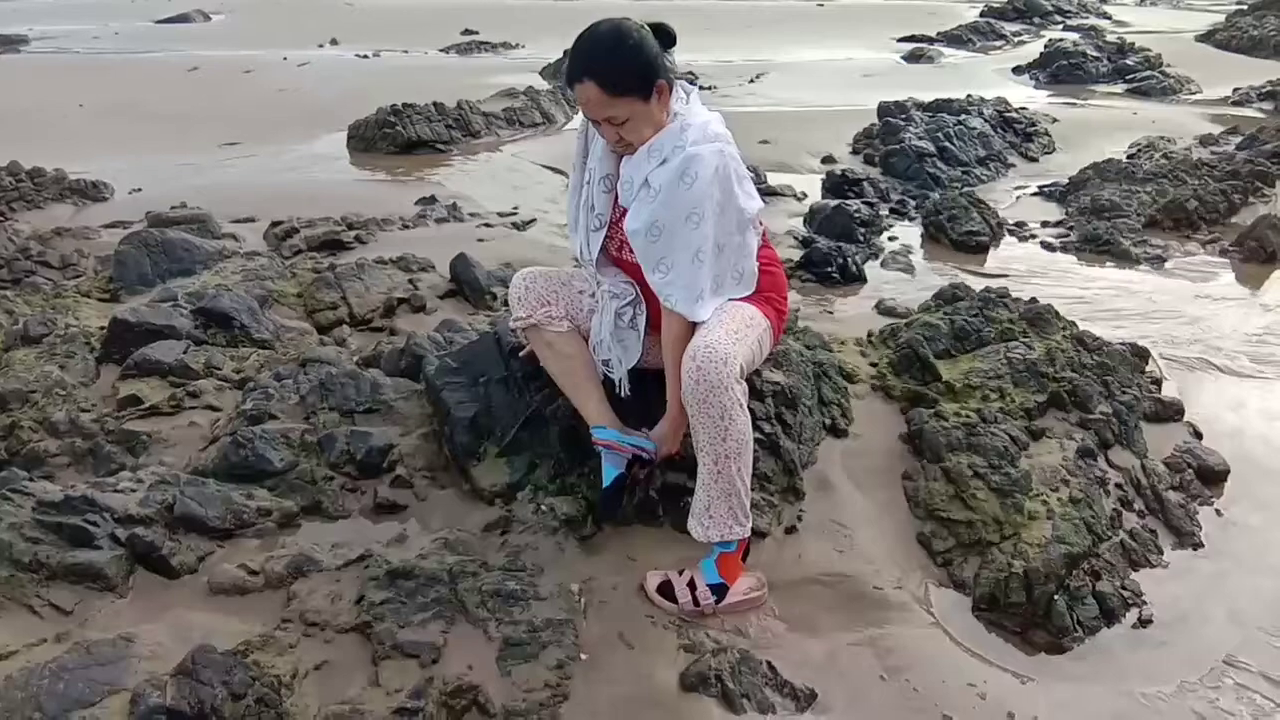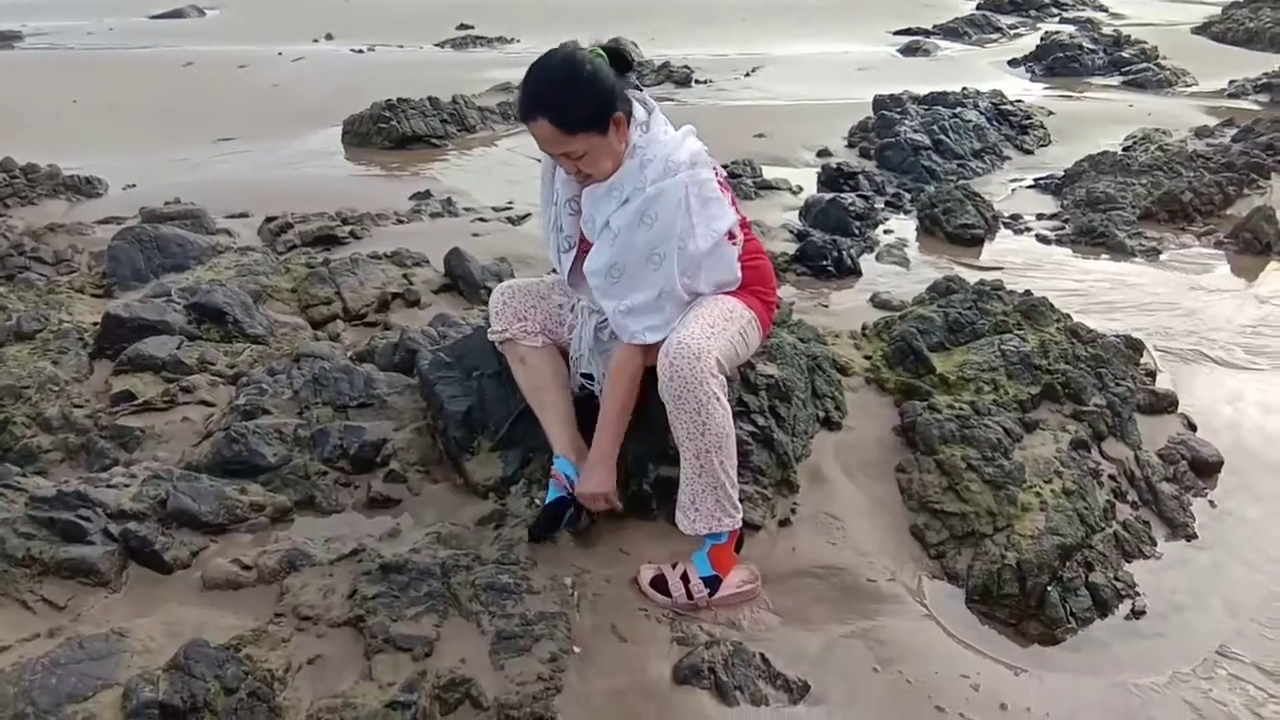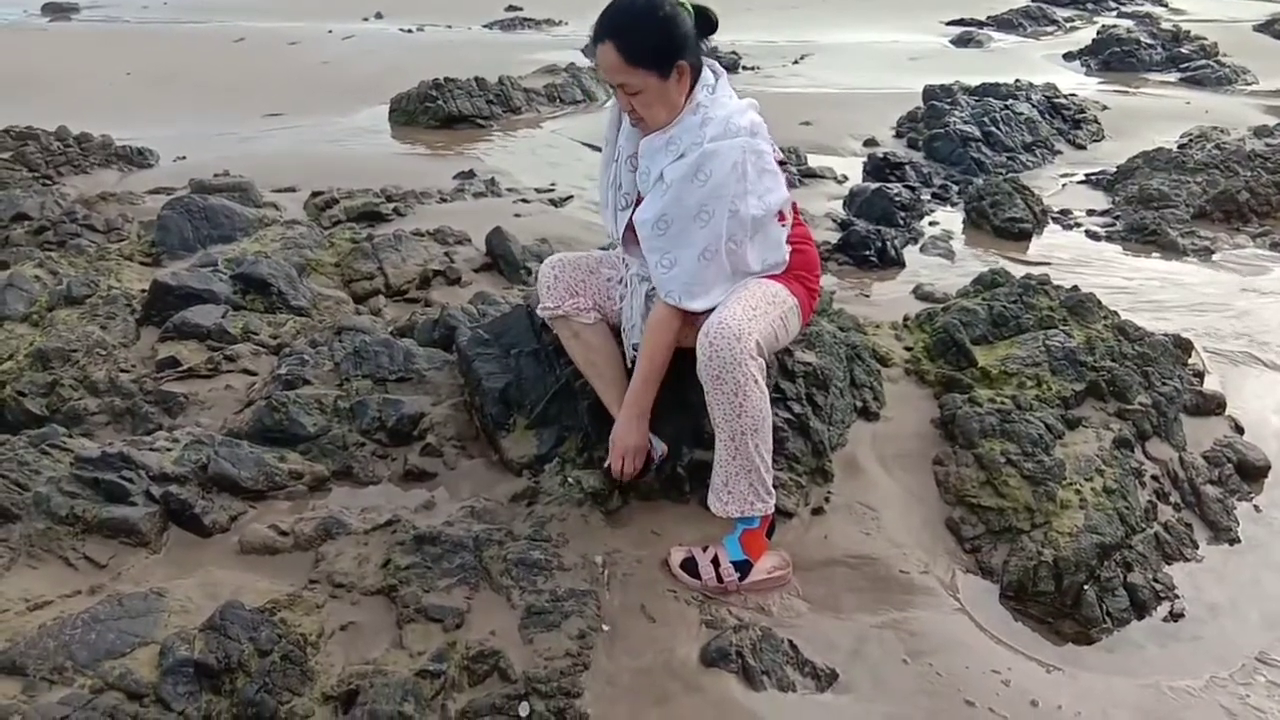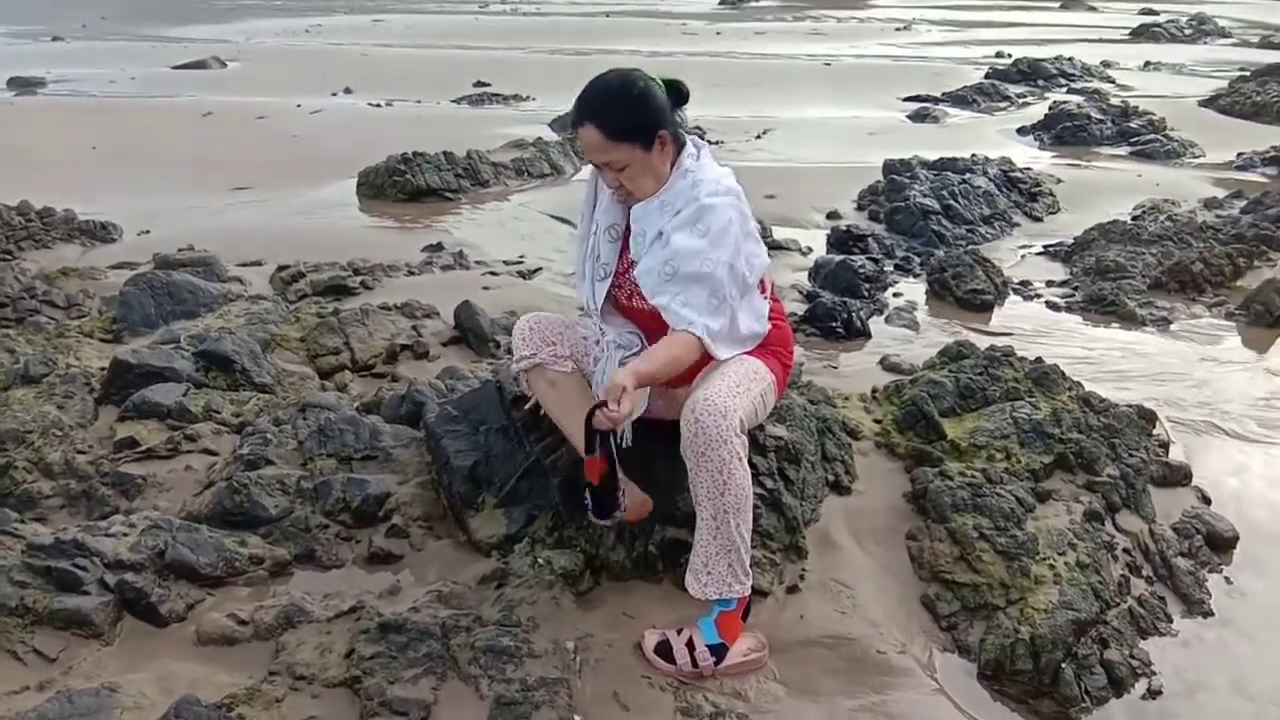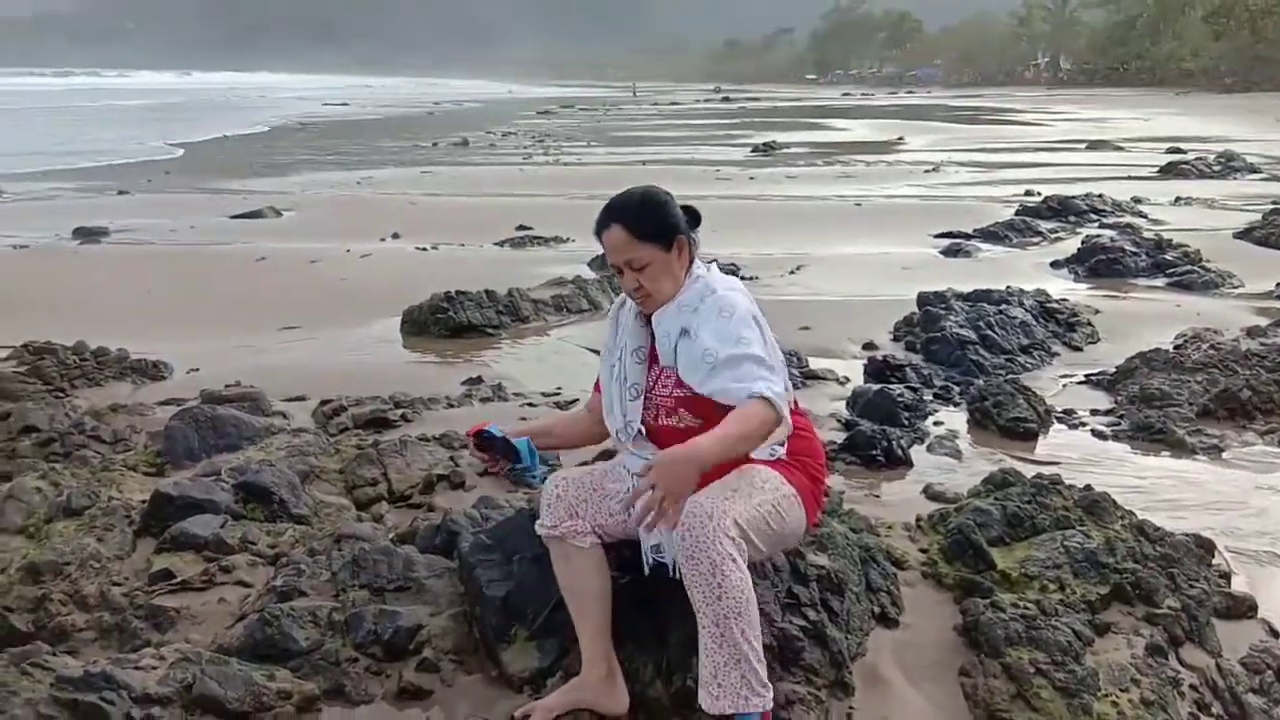
dt=1s
person 1, frame 1
left shoulder: (699, 160)
right shoulder: (608, 130)
left elbow: (684, 300)
right elbow: (597, 233)
left wrist: (674, 416)
right wrist: (565, 322)
left hip: (731, 294)
right hip: (638, 287)
left knee: (709, 361)
right knee: (530, 291)
left ankle: (729, 555)
right ankle: (613, 439)
person 1, frame 2
left shoulder: (664, 184)
right shoulder: (584, 145)
left elbow: (636, 334)
right elbow: (580, 253)
left wrist: (605, 458)
left hip: (725, 290)
right hip: (627, 289)
left knee: (685, 357)
right knee: (511, 303)
left ankle: (721, 547)
right ankle: (568, 463)
person 1, frame 3
left shoulder: (720, 148)
right shoulder: (647, 108)
left elbow: (679, 295)
right elbow: (647, 241)
left wrist: (633, 416)
left hip: (764, 274)
right hip: (673, 266)
left knee: (725, 337)
right knee: (560, 278)
left ankle: (753, 531)
right ankle: (639, 445)
person 1, frame 4
left shoulder: (709, 206)
right shoulder: (619, 185)
left elbow: (696, 332)
right elbow: (607, 287)
left wrist: (632, 376)
right wrist: (587, 367)
left hip: (735, 348)
right hip: (642, 343)
left knee: (711, 415)
right knee: (533, 335)
left ankle: (728, 615)
right ankle: (617, 486)
person 1, frame 5
left shoulder: (721, 307)
right shoulder: (631, 315)
left elbow: (763, 406)
right elbow: (603, 414)
left wrist: (694, 456)
right wrist: (526, 436)
left hip: (771, 470)
right hip: (677, 468)
left knee: (704, 526)
right knee: (563, 498)
right ankle: (599, 677)
